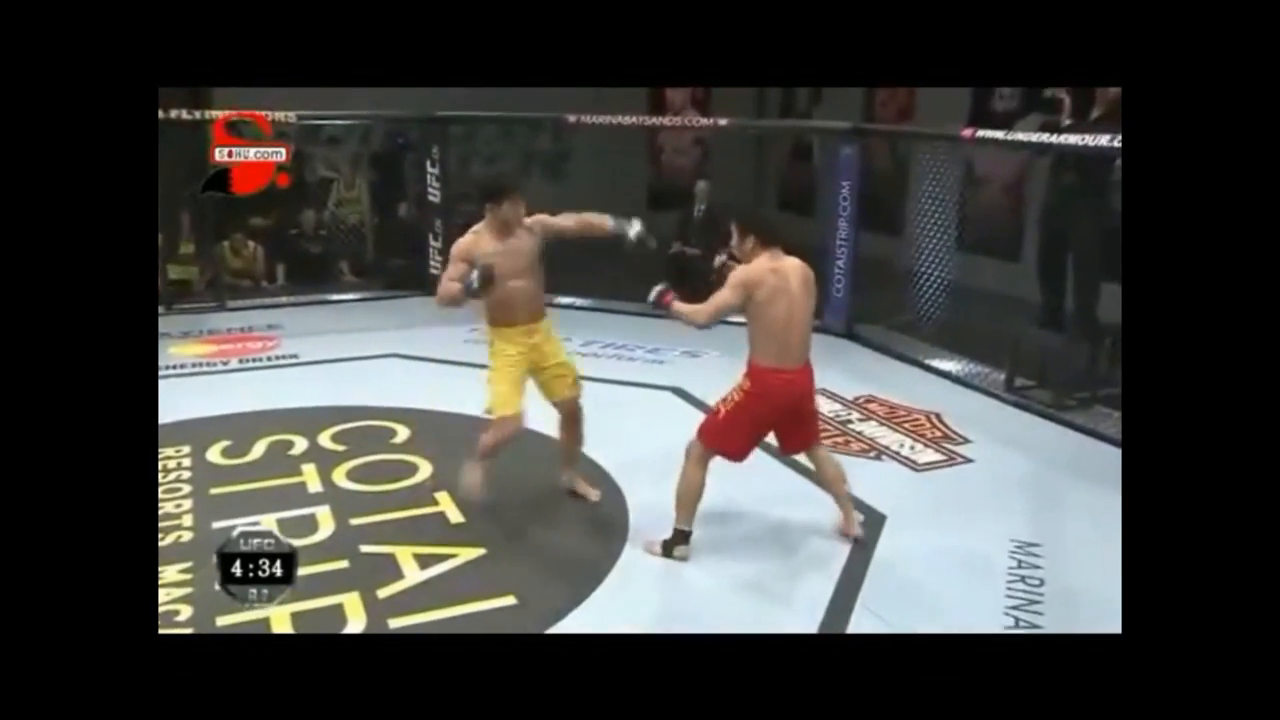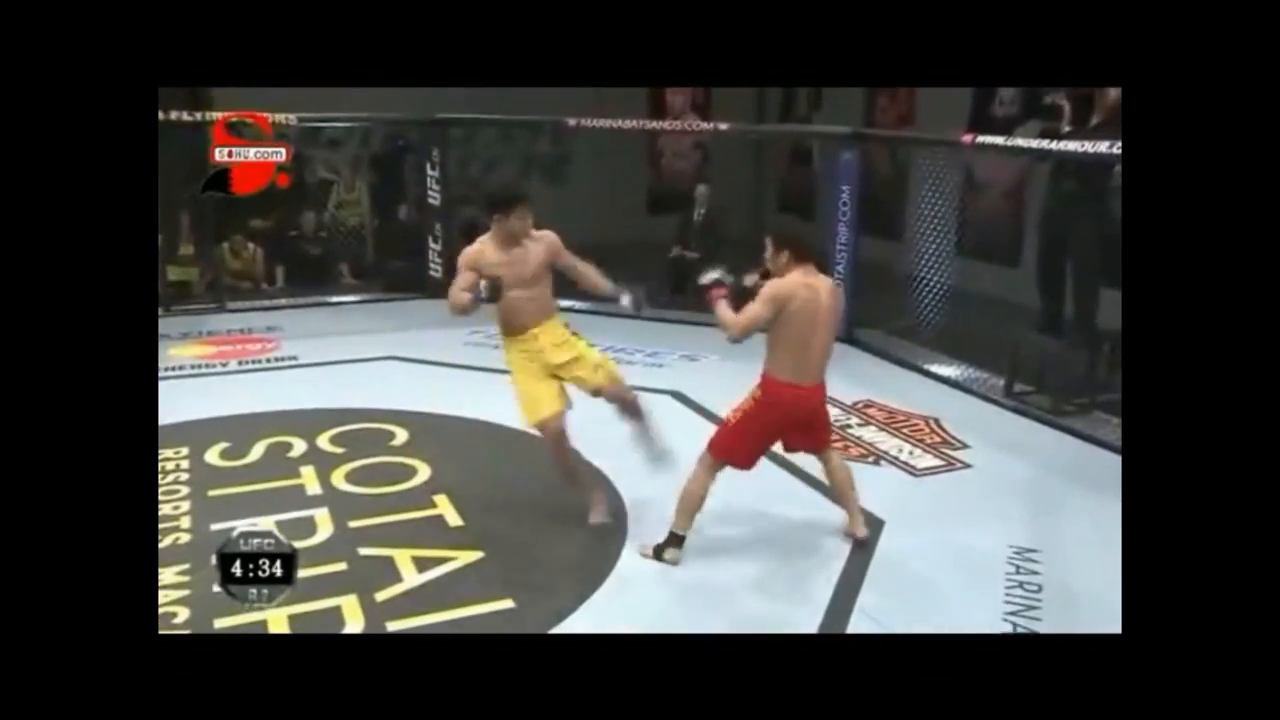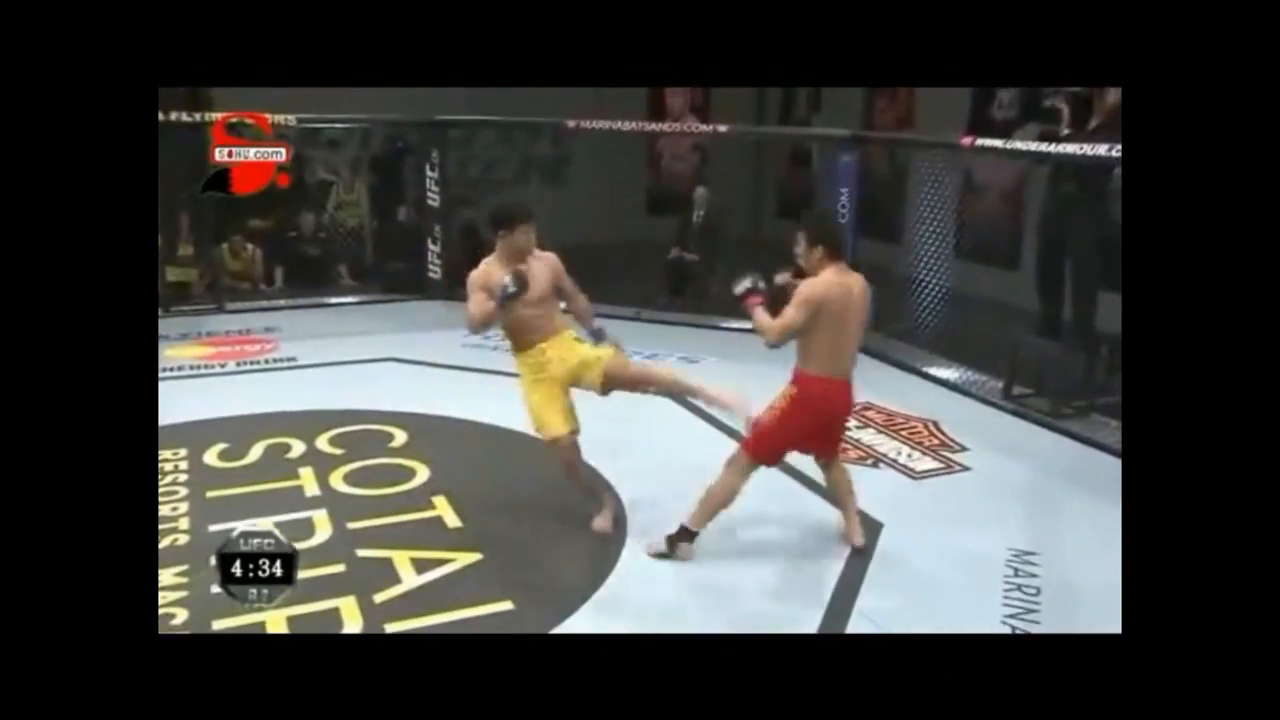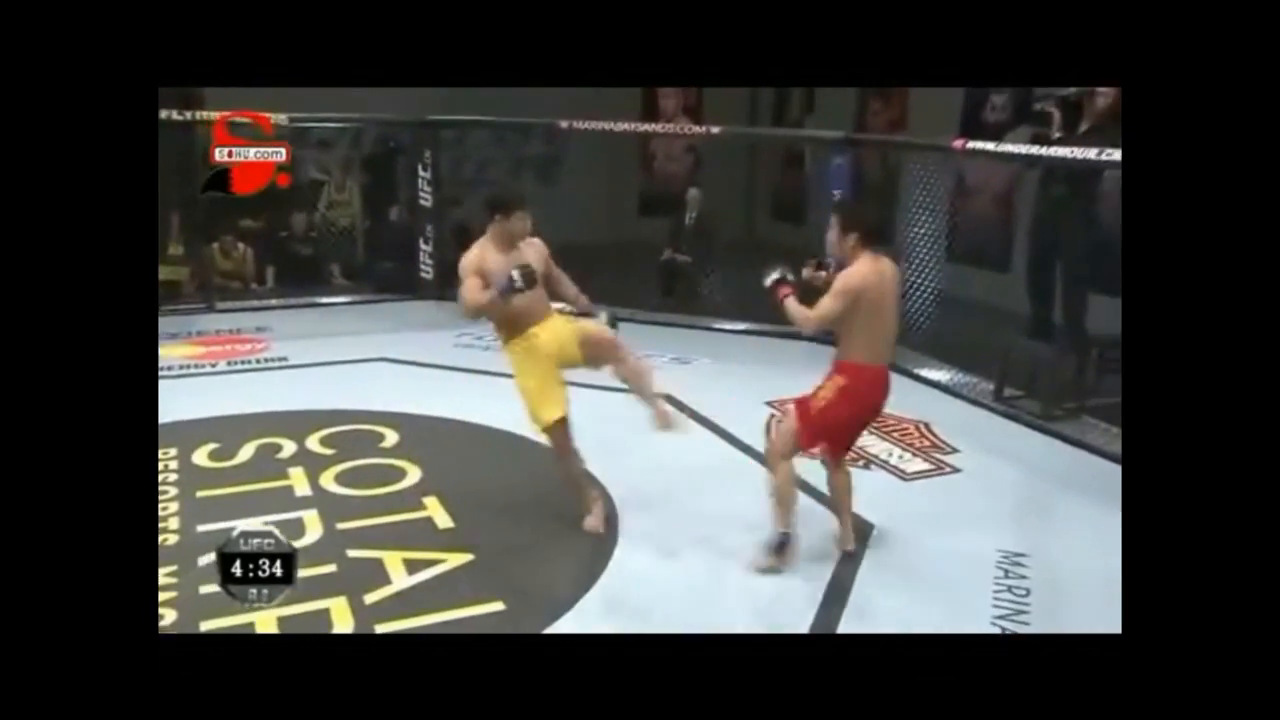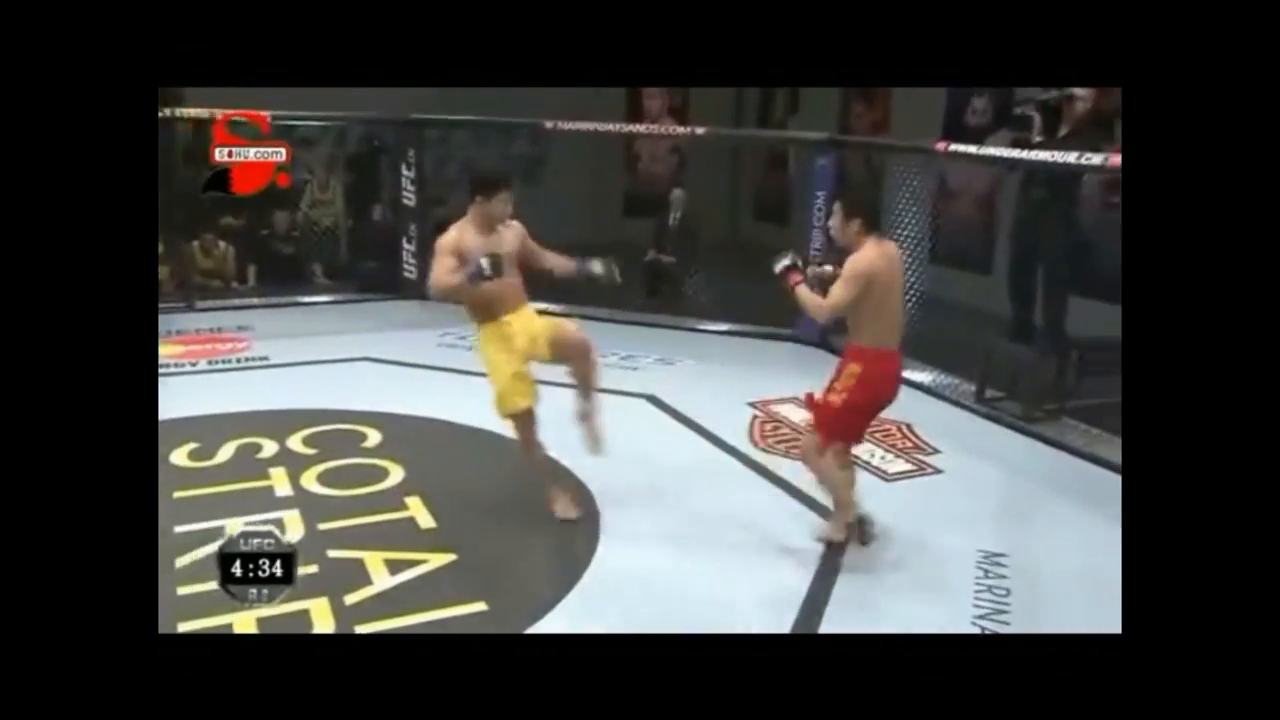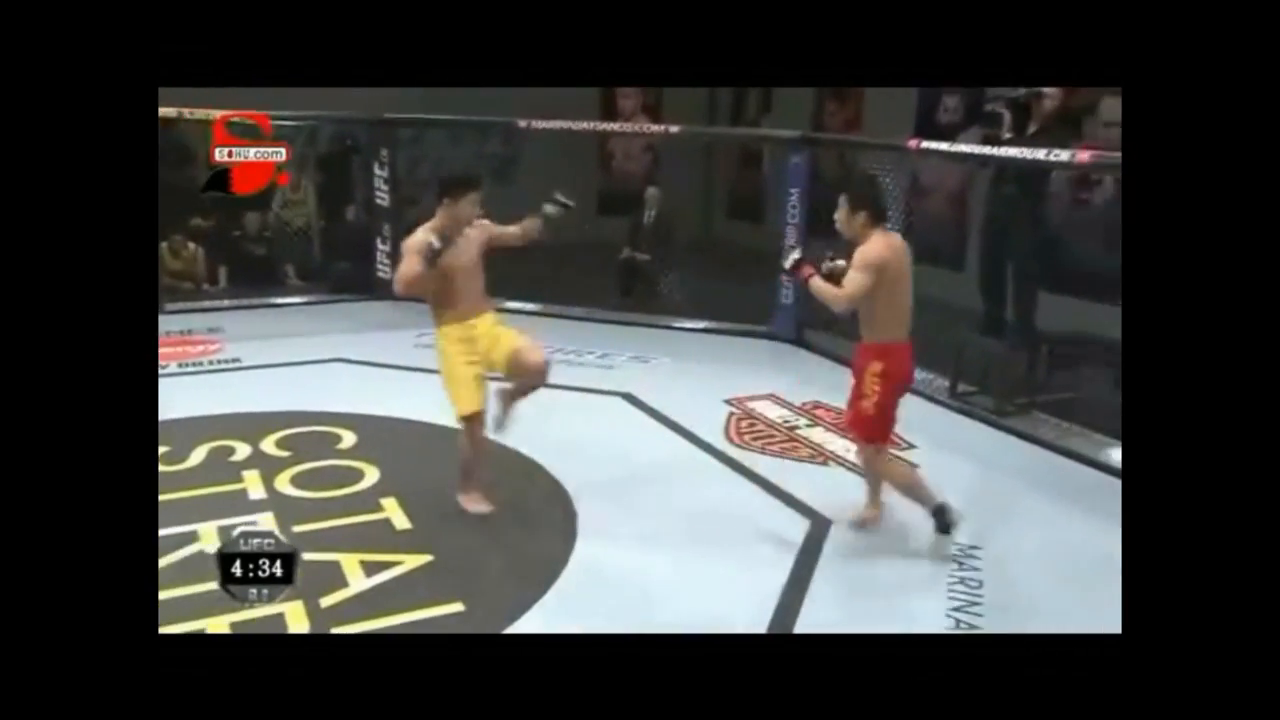
dt=0.1s
person 1, frame 1
left shoulder: (748, 274)
right shoulder: (803, 271)
left elbow: (703, 317)
left wrist: (669, 301)
left hip: (763, 383)
right hip: (800, 379)
left knee: (698, 452)
right knee: (814, 449)
left ankle: (679, 540)
right ankle: (851, 520)
person 1, frame 2
left shoulder: (779, 289)
right shoulder: (831, 289)
left elbow: (734, 330)
left wrist: (717, 293)
left hip: (777, 396)
right hip: (812, 395)
left knee: (708, 463)
right knee: (825, 450)
left ankle: (672, 543)
right ankle: (857, 523)
person 1, frame 3
left shoulder: (815, 287)
right shoulder: (859, 285)
left elbow: (774, 336)
left wrist: (753, 301)
left hip: (807, 391)
right hip: (840, 393)
left knee: (740, 464)
right knee: (829, 458)
left ankle: (683, 538)
right ankle: (854, 528)
person 1, frame 4
left shoulder: (853, 276)
right shoulder: (888, 268)
left elbow: (810, 324)
left wrist: (783, 291)
right wrist: (826, 283)
left hip: (852, 381)
right hip: (877, 381)
left knee: (778, 447)
right knee: (833, 454)
left ankle: (782, 539)
right ankle: (845, 533)
person 1, frame 5
left shoulder: (862, 262)
right shoulder: (888, 252)
left elbow: (824, 312)
left wrist: (794, 278)
right wrist: (835, 276)
left hip: (865, 366)
right hip: (887, 364)
left knee: (813, 448)
right knee: (839, 445)
left ankle: (853, 519)
right ankle: (842, 523)
person 1, frame 6
left shoulder: (874, 252)
right shoulder: (893, 243)
left elbow: (841, 302)
left wrist: (805, 272)
right wrist: (843, 271)
left hip: (883, 359)
right hip: (886, 351)
left knee: (871, 451)
right knee: (868, 440)
left ankle: (938, 509)
right ankle: (874, 504)
person 2, frame 1
left shoulder: (534, 227)
right shoulder: (468, 247)
left elbow: (579, 222)
right elbow: (444, 296)
left wrist: (624, 226)
right wrist: (468, 287)
left hip: (541, 333)
right hip: (507, 343)
left knee: (572, 409)
right knee: (508, 425)
left ankle: (569, 474)
right ankle: (477, 464)
person 2, frame 2
left shoulder: (544, 241)
right shoulder: (474, 256)
left elbow: (579, 270)
right elbow: (456, 305)
left wrist: (615, 293)
right wrist: (479, 294)
left hip: (555, 335)
right hip: (522, 349)
left knee: (617, 393)
right knee: (553, 429)
left ankle: (643, 431)
right ankle: (589, 492)
person 2, frame 3
left shoulder: (547, 261)
right shoulder: (481, 276)
left elbow: (574, 297)
right elbow: (475, 324)
left wrist: (595, 330)
right wrist: (503, 298)
left hip: (566, 347)
right hip: (534, 365)
left knee: (633, 375)
right knee: (563, 446)
left ankle: (706, 394)
right ankle: (602, 501)
person 2, frame 4
left shoulder: (535, 247)
right shoulder: (473, 262)
left elbow: (561, 282)
right elbow: (470, 308)
left wrist: (590, 309)
right wrist: (505, 289)
left hip: (558, 330)
right hip: (524, 349)
left knee: (604, 340)
right knee: (558, 431)
left ankle: (653, 402)
right ankle: (591, 498)
person 2, frame 5
left shoulder: (513, 230)
right shoulder: (452, 241)
left elbow: (542, 259)
right elbow: (436, 288)
left wrist: (583, 268)
right wrist: (473, 274)
left hip: (529, 321)
right hip: (495, 334)
left knee: (577, 343)
right knee: (523, 419)
left ankle: (586, 409)
right ankle: (555, 491)
person 2, frame 6
left shoulder: (480, 231)
right shoulder: (418, 242)
left elbow: (521, 234)
right elbow: (402, 288)
left wrist: (546, 214)
right wrist: (431, 256)
left hip: (490, 328)
right hip: (455, 338)
left knee: (537, 365)
right knee: (474, 421)
left ankle: (507, 400)
right ankle: (468, 489)
person 3, frame 1
left shoulder: (1116, 122)
right shoulder: (1076, 104)
left wrist: (1068, 123)
left hip: (1090, 204)
right hip: (1057, 195)
left knee: (1085, 269)
right knee: (1049, 263)
left ankle: (1084, 332)
right ankle: (1050, 323)
person 3, frame 2
left shoulder: (1115, 129)
right shoulder: (1076, 109)
left wrist: (1067, 129)
left hip: (1089, 211)
right hip: (1056, 203)
left knee: (1084, 278)
right knee: (1048, 270)
left ankle: (1082, 338)
right ankle: (1049, 330)
person 3, frame 3
left shoulder: (1115, 131)
right shoulder: (1075, 112)
left elbow: (1096, 157)
left wrist: (1066, 132)
left hip: (1088, 213)
right hip: (1055, 205)
left knee: (1083, 280)
right knee: (1047, 273)
left ankle: (1081, 342)
right ankle: (1047, 333)
person 3, frame 4
left shoulder: (1110, 134)
right shoulder: (1064, 117)
left wrist: (1058, 136)
left hip: (1079, 216)
right hip: (1047, 207)
left knee: (1074, 283)
right knee: (1038, 276)
left ankle: (1073, 346)
right ankle: (1039, 336)
person 3, frame 5
left shoulder: (1090, 138)
right shoulder: (1045, 119)
left wrist: (1038, 140)
left hip: (1058, 219)
right hip: (1027, 211)
left knee: (1054, 286)
right knee: (1019, 278)
left ankle: (1053, 345)
right ankle: (1020, 337)
person 3, frame 6
left shoulder: (1058, 135)
right shoulder: (1013, 118)
left elbow: (1035, 162)
left wrist: (1007, 137)
left hip: (1028, 216)
right hip: (997, 208)
left knee: (1024, 282)
right knee: (990, 275)
left ankle: (1023, 340)
right ankle: (991, 333)
